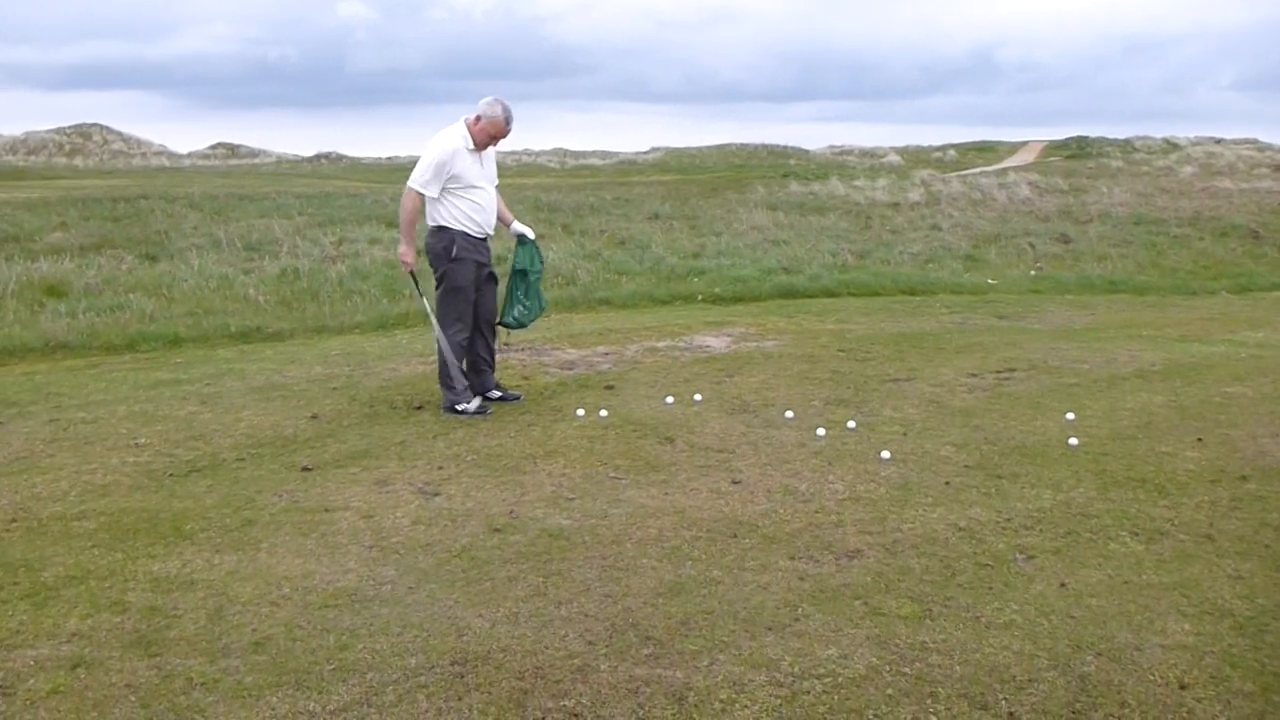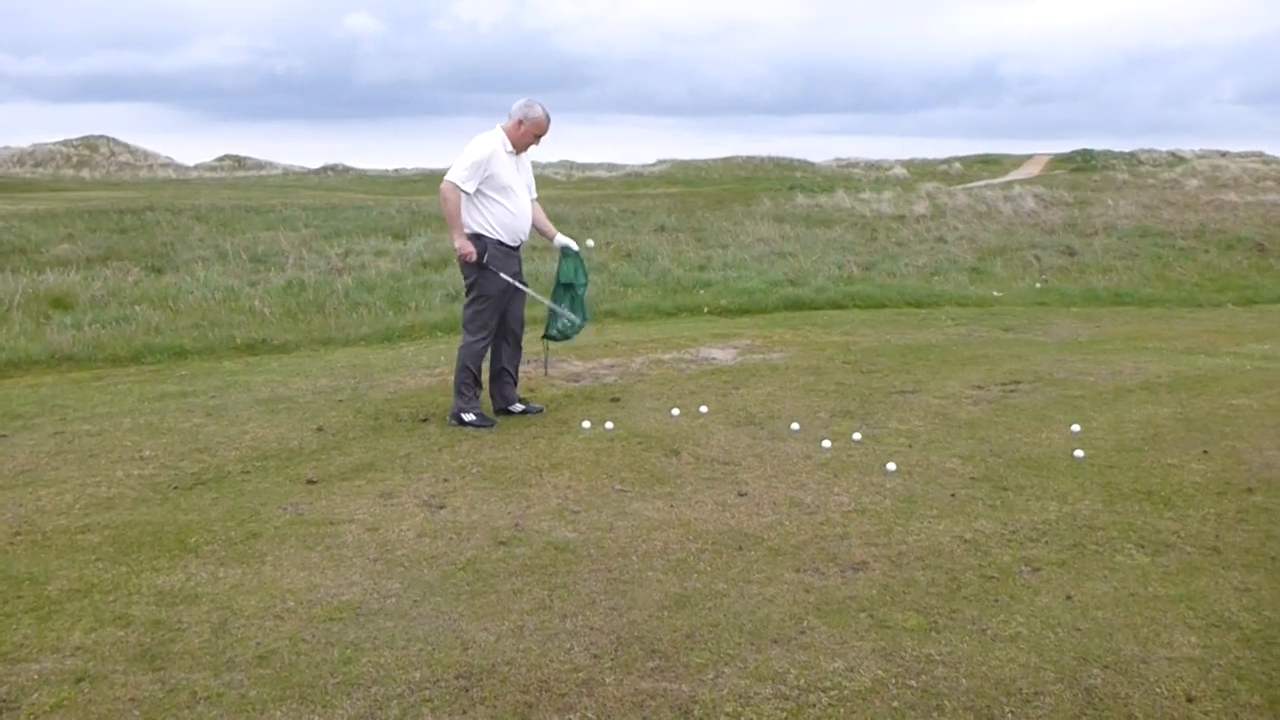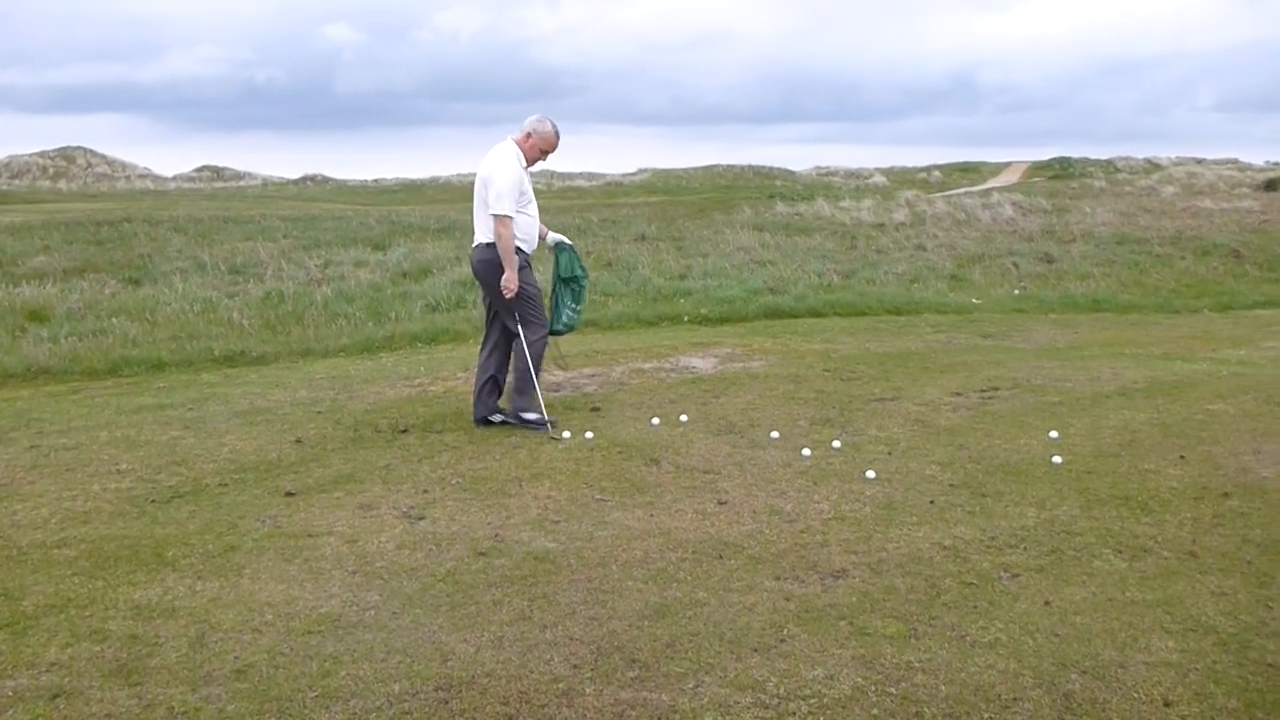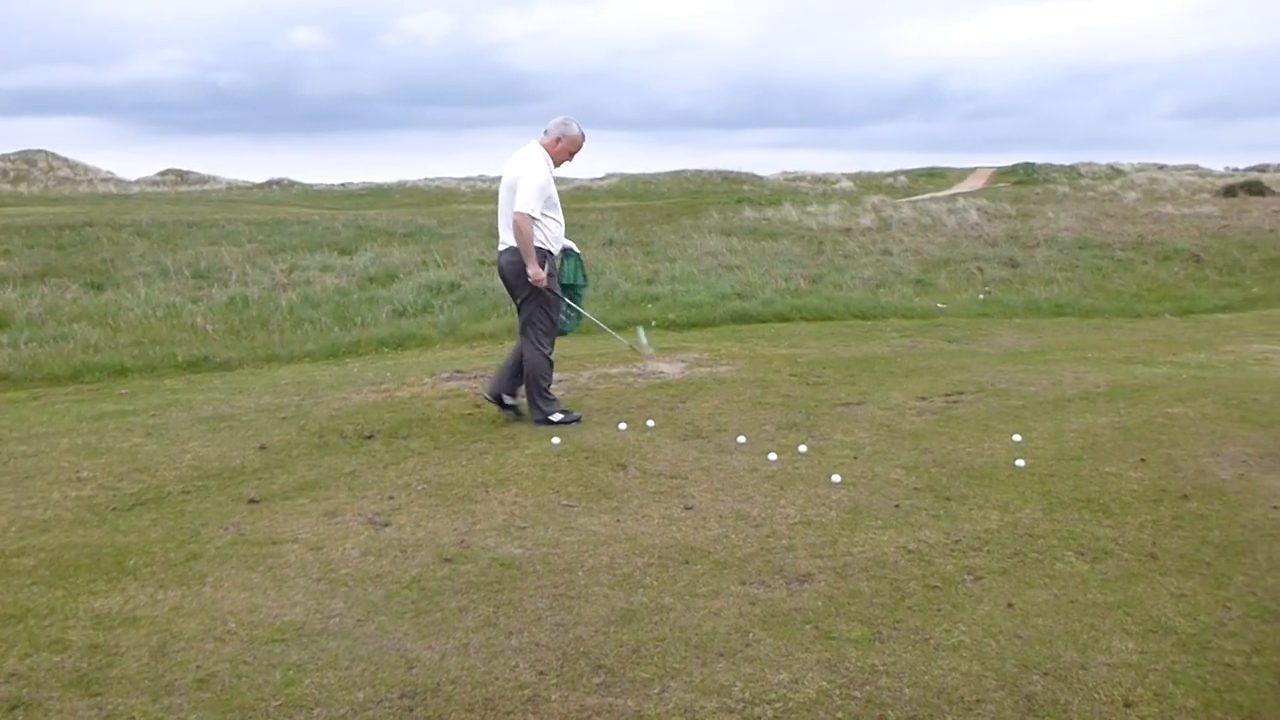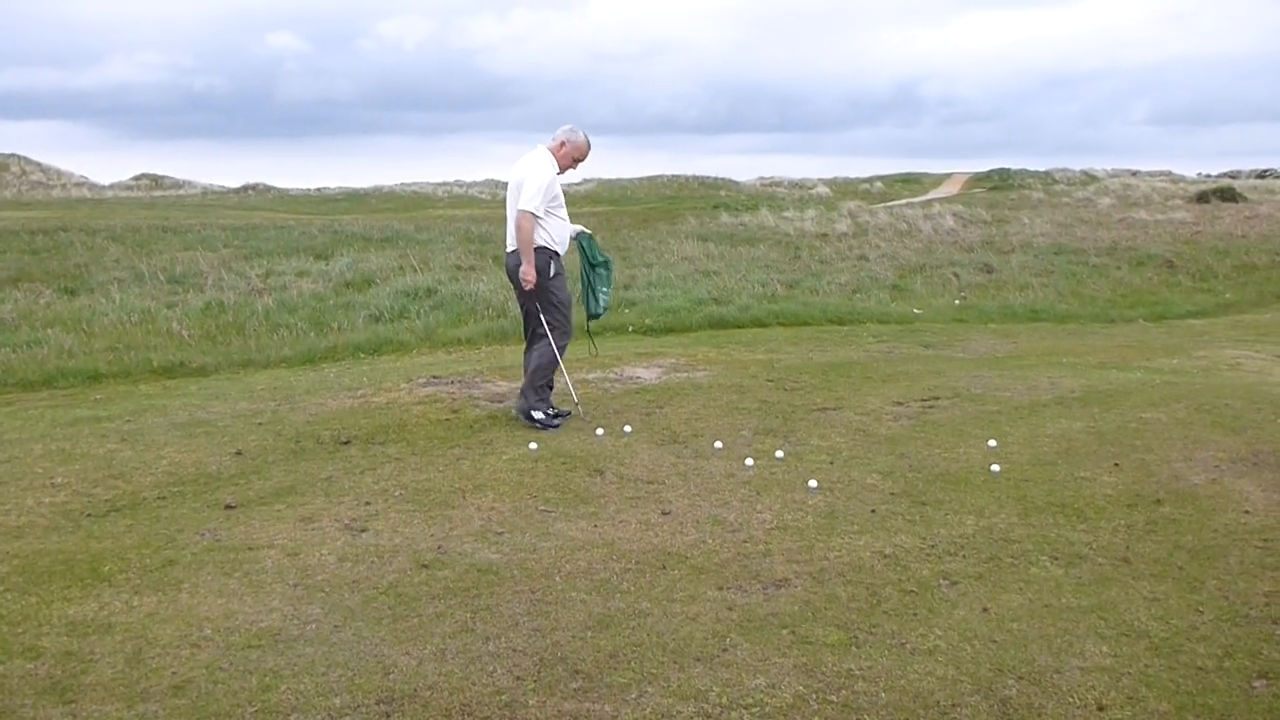
dt=0.7s
person 1, frame 1
left shoulder: (486, 149)
right shoulder: (448, 146)
right elbow: (414, 193)
left wrist: (513, 223)
right wrist: (407, 244)
left hip: (478, 245)
right hip: (453, 244)
left knee: (485, 319)
right knee: (457, 322)
left ankle: (484, 385)
right ankle: (456, 396)
person 1, frame 2
left shoulder: (520, 157)
right shoulder: (485, 148)
left elbow: (530, 202)
right elbow: (449, 188)
left wrist: (556, 237)
right wrist: (459, 237)
left hip: (510, 253)
right hip: (486, 252)
left knee: (511, 331)
right knee: (479, 332)
left ankle: (505, 398)
right ankle: (464, 408)
person 1, frame 3
left shoulder: (511, 161)
right shoulder: (507, 166)
right elbow: (502, 224)
left wrist: (546, 234)
right wrist: (510, 272)
left hip: (495, 260)
right hip: (502, 260)
left knee: (501, 335)
right knee: (533, 328)
left ankle: (486, 408)
right ankle: (524, 406)
person 1, frame 4
left shoulder: (527, 159)
right shoulder: (535, 168)
right elbow: (521, 219)
left wrist: (559, 240)
right wrist: (533, 264)
left hip: (518, 260)
right hip: (528, 262)
left knee: (535, 333)
right knee: (539, 337)
left ankle: (503, 389)
right ankle: (543, 409)
person 1, frame 5
left shoulder: (534, 163)
right shoulder: (541, 170)
right elbow: (525, 219)
left wrist: (566, 229)
right wrist: (528, 265)
left hip: (531, 261)
right hip: (538, 262)
left knee: (540, 336)
right knee: (555, 333)
left ankle: (537, 405)
right ankle: (532, 403)
